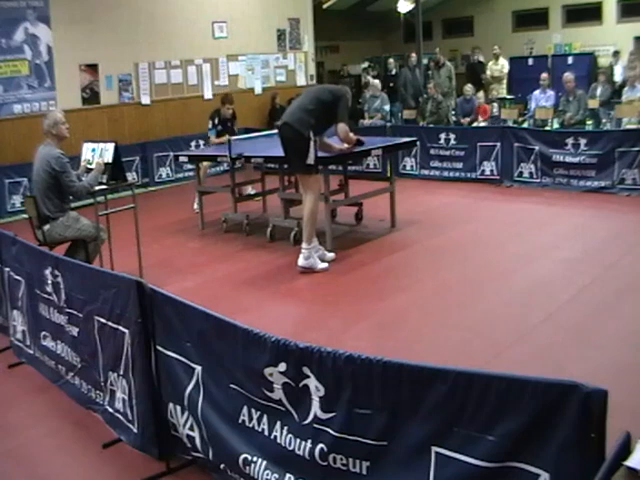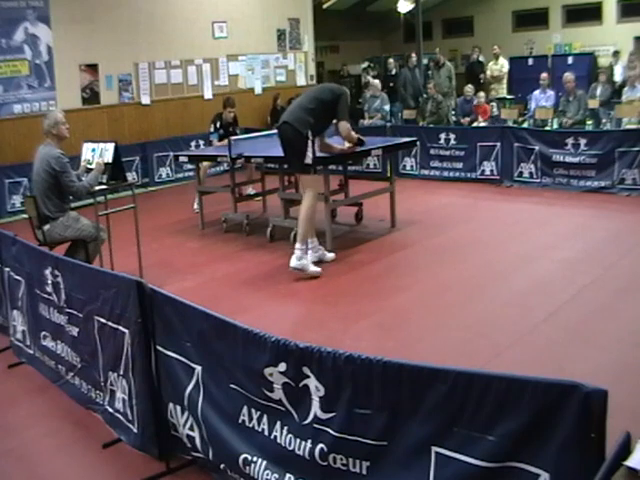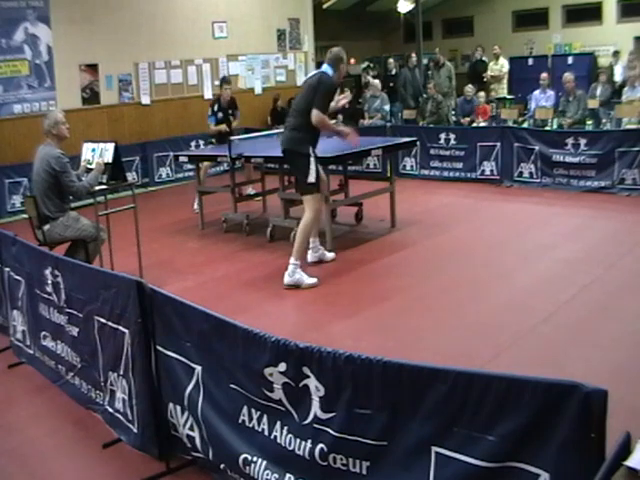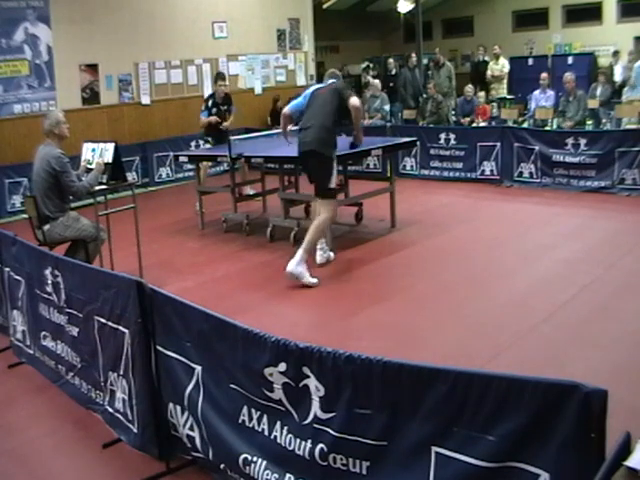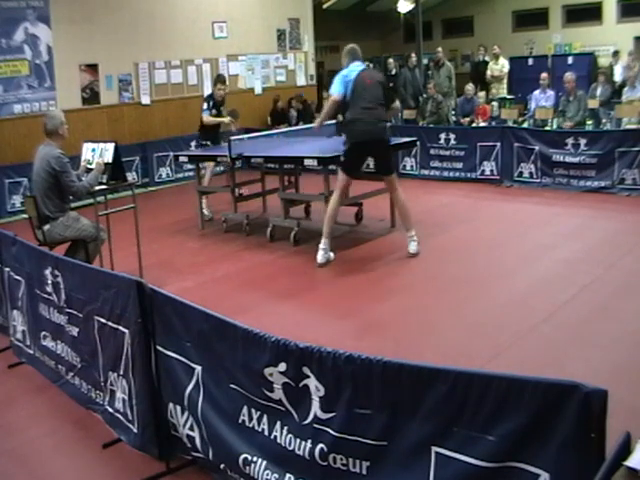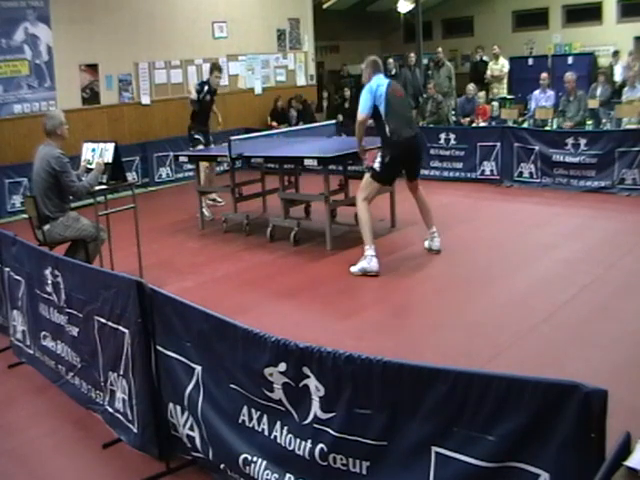
dt=0.5s
person 1, frame 1
left shoulder: (323, 95)
right shoulder: (342, 95)
left elbow: (319, 142)
right elbow: (343, 133)
left wrist: (341, 148)
right wrist: (352, 139)
left hip: (287, 127)
right hip: (299, 130)
left knee: (308, 190)
right knee: (312, 190)
left ankle: (313, 247)
right ankle: (306, 255)
person 1, frame 2
left shoulder: (323, 95)
right shoulder: (341, 93)
left elbow: (320, 144)
right elbow: (344, 131)
left wrist: (342, 149)
right wrist: (354, 138)
left hip: (286, 127)
right hip: (298, 129)
left knee: (309, 189)
right knee: (311, 191)
left ankle: (313, 248)
right ankle: (299, 255)
person 1, frame 3
left shoulder: (317, 77)
right shoulder: (326, 81)
right elbow: (317, 120)
left wrist: (334, 105)
right wrist: (339, 130)
left hip: (294, 141)
right hip: (300, 145)
left knee: (322, 186)
right knee: (313, 208)
left ankle: (315, 249)
right ankle: (293, 271)
person 1, frame 4
left shoulder: (312, 90)
right shoulder: (340, 88)
left elbow: (286, 113)
right elbow: (356, 105)
left wrist: (285, 131)
right wrist: (358, 132)
left hip: (304, 144)
right hip: (321, 145)
left knee: (324, 197)
right knee: (328, 211)
left ankle: (322, 249)
right ankle: (298, 261)
person 1, frame 5
left shoulder: (344, 75)
right shoulder: (376, 75)
left elbow: (335, 99)
right elbow: (395, 106)
left wrist: (320, 120)
left hip: (358, 137)
right hip: (380, 134)
left knee: (339, 192)
right knee: (394, 188)
left ankle: (324, 249)
right ankle: (412, 240)
person 1, frame 6
left shoulder: (371, 87)
right shoulder: (397, 87)
left elbow: (362, 119)
left wrist: (359, 144)
left hip: (395, 146)
right hip: (414, 142)
left knee: (363, 197)
right knee: (415, 190)
left ankle: (370, 258)
right ankle: (434, 237)
person 2, frame 1
left shoulder: (43, 151)
right shoulder: (56, 156)
right elbow: (78, 192)
left wrist: (81, 171)
right wrist: (96, 172)
left hip: (45, 220)
right hip: (55, 223)
left knee: (88, 230)
right knee: (99, 233)
person 2, frame 2
left shoulder: (43, 151)
right shoulder: (56, 156)
right elbow: (77, 192)
left wrist: (81, 172)
right wrist: (96, 172)
left hip: (45, 221)
right hip: (55, 224)
left knee: (87, 230)
right knee: (98, 233)
person 2, frame 3
left shoulder: (43, 151)
right shoulder: (56, 156)
right elbow: (77, 192)
left wrist: (81, 171)
right wrist: (96, 172)
left hip: (45, 221)
right hip: (55, 224)
left knee: (88, 230)
right knee: (98, 233)
person 2, frame 4
left shoulder: (43, 150)
right shoulder: (56, 156)
right elbow: (77, 191)
left wrist: (81, 171)
right wrist: (96, 172)
left hip: (45, 220)
right hip: (54, 224)
left knee: (87, 230)
right knee: (98, 233)
person 2, frame 5
left shoulder: (43, 150)
right shoulder: (56, 156)
right elbow: (77, 192)
left wrist: (81, 171)
right wrist: (96, 172)
left hip: (45, 221)
right hip: (54, 225)
left knee: (88, 230)
right knee: (98, 233)
person 2, frame 6
left shoulder: (43, 151)
right shoulder: (56, 156)
right elbow: (77, 192)
left wrist: (81, 171)
right wrist: (96, 172)
left hip: (45, 221)
right hip: (54, 224)
left knee: (87, 230)
right knee: (98, 233)
person 3, frame 1
left shoulder: (232, 114)
right shoulder: (214, 117)
right elbow: (212, 141)
left wrist: (232, 137)
right wrist: (222, 139)
right hip: (216, 145)
right knee: (204, 165)
left ankle: (247, 188)
right ankle: (197, 199)
person 3, frame 2
left shoulder: (234, 118)
right shoulder: (216, 121)
left elbow: (237, 136)
right elbow: (214, 144)
right wrist: (224, 142)
right knee: (204, 165)
left ankle: (248, 189)
right ankle: (198, 199)
person 3, frame 3
left shoulder: (233, 101)
right shoulder: (214, 105)
left elbow: (236, 120)
right elbow: (211, 130)
left wrist: (232, 126)
right wrist: (219, 128)
left hip: (230, 138)
right hip: (216, 140)
right knee: (205, 164)
left ankle: (248, 189)
right ankle: (198, 198)
person 3, frame 4
left shoulder: (228, 97)
right shoulder: (208, 101)
right elbow: (202, 123)
left wrist: (228, 123)
right wrist: (209, 119)
left hip: (225, 136)
right hip: (211, 138)
left knee: (243, 160)
right knee: (204, 164)
left ankle: (246, 189)
person 3, frame 5
left shoulder: (221, 100)
right shoulder: (208, 100)
right elbow: (205, 120)
left wrist: (230, 124)
right wrist: (223, 120)
left hip: (217, 138)
right hip: (206, 139)
right knee: (210, 166)
right ankle: (203, 204)
person 3, frame 6
left shoulder: (214, 90)
right shoulder: (203, 86)
right elbow: (192, 88)
left wrist: (218, 114)
right wrist: (193, 95)
left hip: (205, 130)
right hip: (195, 131)
left knee: (212, 163)
right knee: (204, 165)
left ankle: (211, 196)
right ankle: (202, 205)
